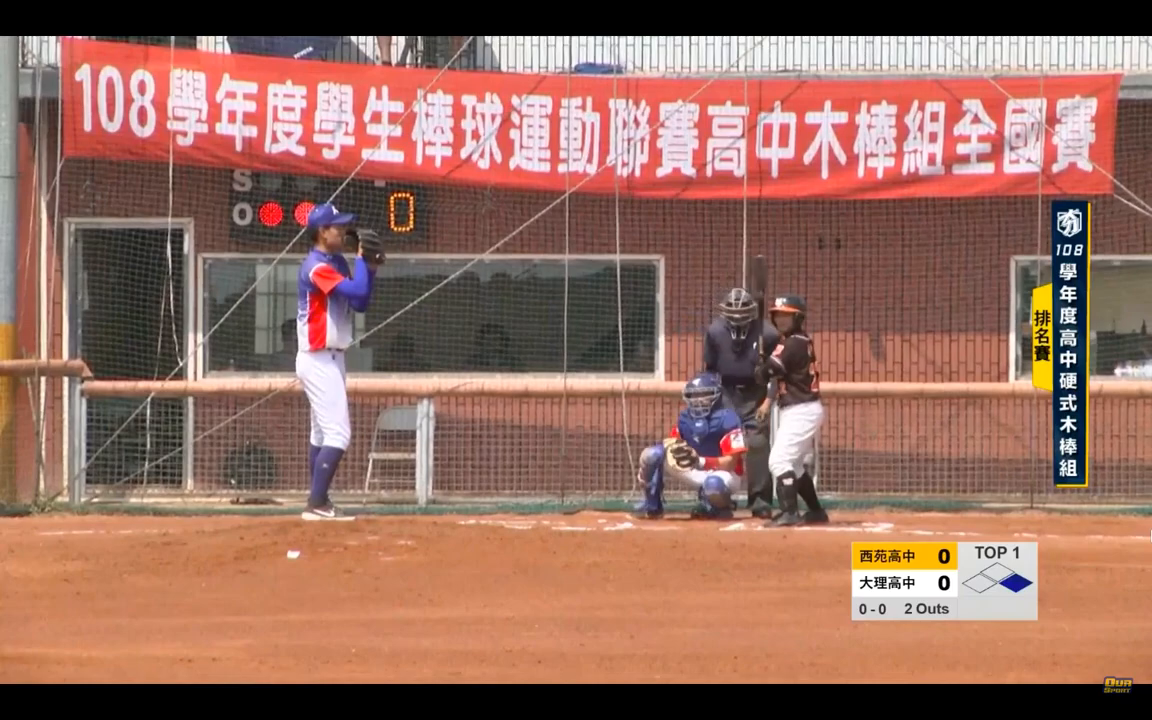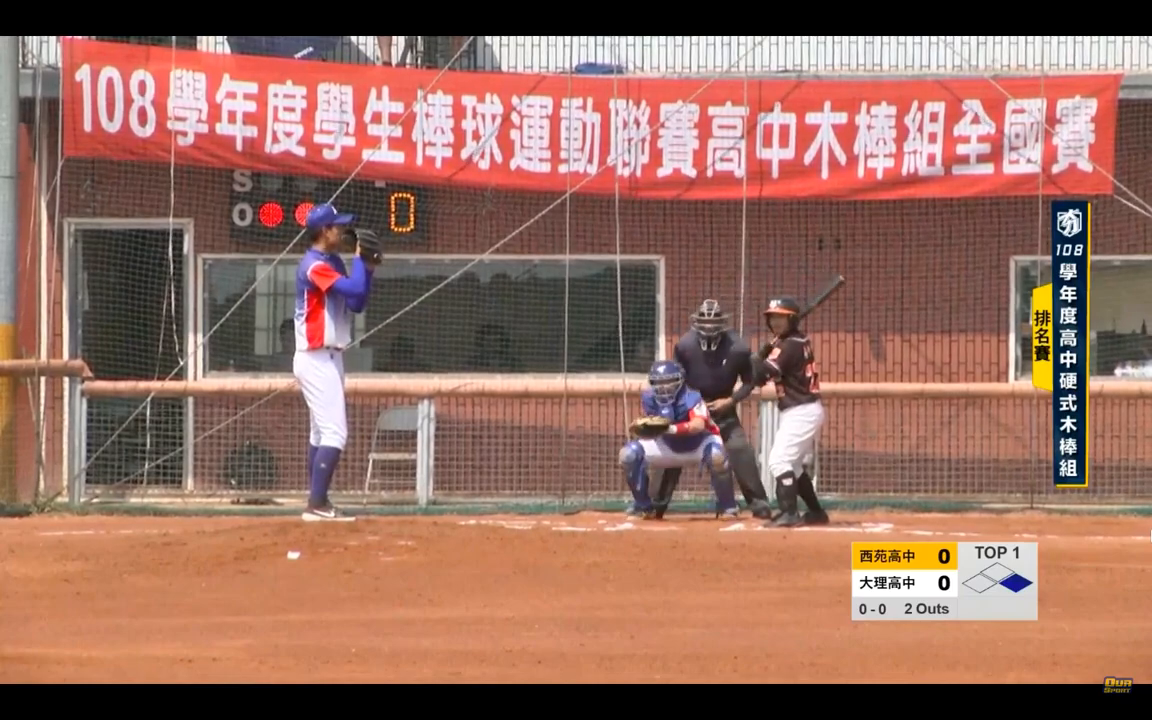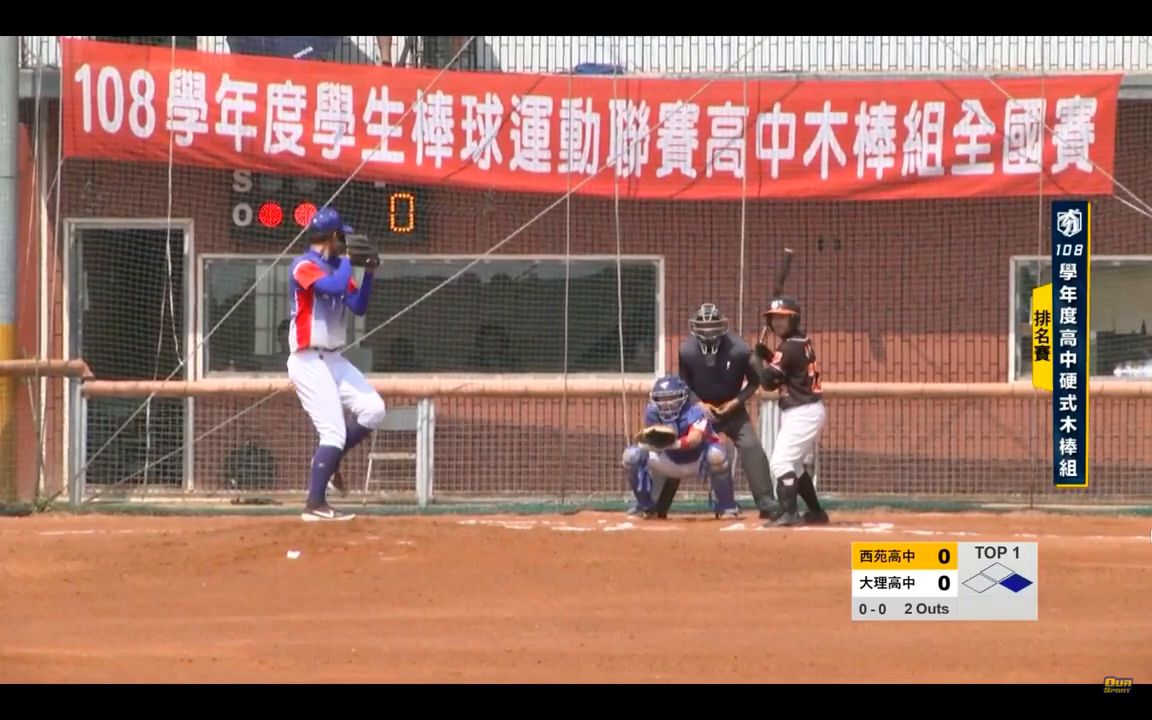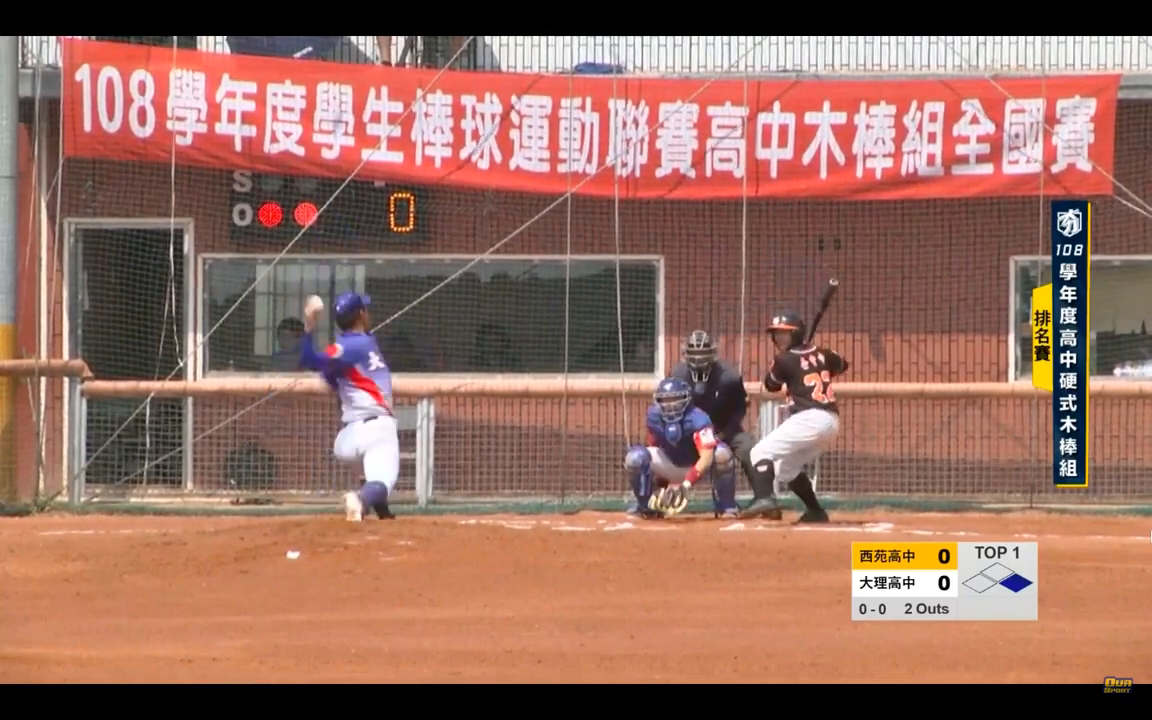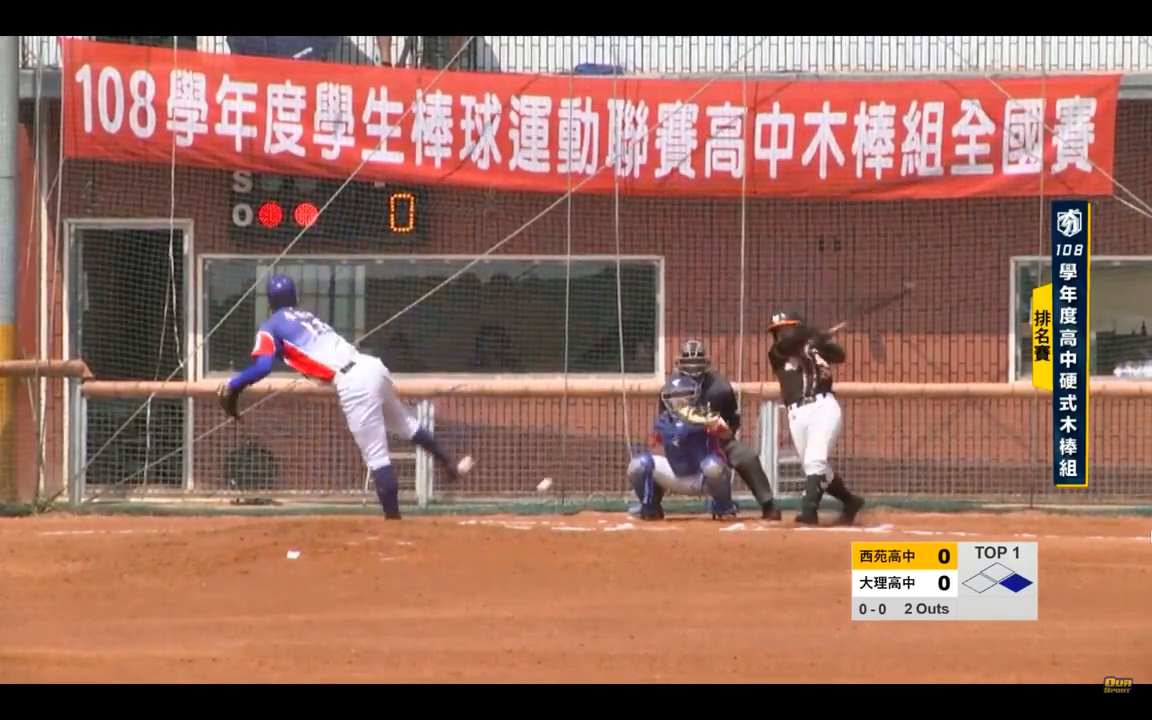
dt=0.7s
person 1, frame 1
left shoulder: (337, 263)
right shoulder: (316, 266)
left elbow: (360, 304)
right elbow: (357, 292)
left wrist: (370, 268)
right wrist: (361, 258)
left hip: (329, 359)
right hip: (319, 361)
left knee: (322, 434)
right knee: (337, 434)
left ankle: (319, 502)
right ankle: (316, 505)
person 1, frame 2
left shoulder: (333, 263)
right shoulder: (314, 265)
left elbow: (357, 304)
right elbow: (354, 289)
left wrist: (368, 268)
right wrist: (358, 257)
left hip: (328, 359)
right hip: (316, 360)
left knee: (321, 433)
right knee: (334, 433)
left ankle: (319, 502)
right ankle: (316, 505)
person 1, frame 3
left shoulder: (337, 265)
right shoulder: (304, 265)
left elbow: (359, 307)
right elbow: (334, 288)
left wrist: (369, 273)
right wrist: (348, 261)
left hip: (333, 359)
right hip: (310, 362)
left knee: (374, 411)
right knee: (334, 433)
left ankle: (326, 463)
right ankle: (315, 506)
person 1, frame 4
left shoulder: (357, 341)
right shoulder: (351, 345)
right elbow: (309, 359)
right wrist: (309, 327)
left hip: (349, 438)
left ankle: (380, 508)
person 1, frame 5
left shoulder: (270, 327)
right shoulder: (307, 316)
left elbow: (263, 367)
left wrist: (232, 385)
left hip: (356, 385)
right hip: (371, 367)
left knee: (376, 456)
right knee: (405, 426)
left ankle: (393, 518)
right ankle: (450, 464)
person 2, frame 1
left shoulder: (792, 343)
right shoulder: (800, 341)
left elbow: (765, 374)
right elbow: (781, 370)
left wrist: (761, 365)
right wrist: (769, 361)
left hip: (800, 411)
right hip: (802, 410)
left knee: (779, 460)
right knee: (794, 464)
left ankle: (789, 513)
right ankle: (816, 511)
person 2, frame 2
left shoulder: (788, 345)
right shoulder: (800, 341)
left elbow: (761, 377)
right elbow: (784, 369)
right wrist: (769, 356)
left hip: (800, 412)
right hip: (807, 410)
left knee: (779, 461)
right knee: (794, 465)
left ankle: (789, 513)
right ankle: (815, 511)
person 2, frame 3
left shoulder: (789, 346)
right shoulder: (801, 341)
left elbow: (769, 381)
right elbow: (784, 368)
left wrist: (757, 359)
right wrist: (766, 355)
left hip: (801, 412)
right hip: (808, 410)
left knee: (781, 462)
right knee: (794, 464)
left ankle: (788, 514)
right ankle: (816, 512)
person 2, frame 4
left shoulder: (785, 359)
right shoulder: (820, 352)
left elbow: (771, 385)
right elbow: (842, 364)
left hip: (810, 418)
right hip: (830, 421)
left knee: (762, 451)
right knee: (788, 467)
left ankle: (763, 498)
right ankle: (816, 511)
person 2, frame 5
left shoulder: (816, 347)
right shoulder: (778, 352)
left elbow: (839, 356)
right elbow: (787, 341)
left wrist: (822, 342)
right wrist: (811, 335)
left hip: (824, 407)
right hip: (798, 414)
left knee: (816, 460)
right knee: (815, 467)
left ankle: (808, 512)
right ankle: (851, 501)
person 3, frame 1
left shoulder: (767, 334)
right shoulder: (715, 331)
right elbow: (710, 368)
left wrist: (769, 399)
left hip: (755, 395)
right hip: (726, 394)
left knee: (758, 446)
left ankle: (760, 500)
person 3, frame 2
left shoulder: (738, 348)
right shoulder: (684, 344)
left elbow: (750, 381)
left wrist: (731, 401)
left hip: (723, 406)
left knee: (741, 450)
left ankle: (758, 502)
right ankle: (658, 503)
person 3, frame 3
left shoulder: (740, 349)
right shoulder: (687, 350)
left elbow: (754, 382)
right elbow: (685, 383)
left wrist: (736, 402)
right wrist: (699, 404)
left hip: (732, 408)
right hip: (700, 407)
left knee: (752, 448)
left ankle: (767, 505)
right ankle: (657, 506)
person 3, frame 4
left shoulder: (730, 376)
right shoulder: (679, 375)
left elbow: (741, 407)
left wrist: (724, 433)
left hip: (724, 427)
left knee: (751, 452)
left ankle: (768, 504)
person 3, frame 5
left shoulder: (720, 388)
left elbow: (734, 420)
left wrist: (719, 441)
left hip: (717, 438)
left knee: (748, 457)
left ankle: (768, 506)
person 4, frame 1
left shoulder: (727, 419)
right shoulder: (686, 416)
left elbow: (732, 462)
right elbow: (670, 443)
left wrist: (701, 461)
left hip: (722, 471)
right hip: (694, 470)
left knee: (713, 485)
right knee: (651, 454)
left ankle: (721, 507)
right ankle: (652, 507)
person 4, frame 2
left shoulder: (691, 398)
right shoulder: (649, 399)
left elbow: (698, 426)
left wrist: (672, 429)
left hip: (698, 445)
right hip: (668, 447)
left knee: (717, 455)
right knee: (628, 454)
right ankle: (644, 506)
person 4, frame 3
left shoulder: (695, 413)
right shoulder: (652, 413)
left elbow: (695, 438)
left wrist: (675, 444)
left hip: (698, 461)
right hip: (671, 461)
left knee: (716, 453)
right knee: (631, 455)
left ankle: (726, 507)
right ankle: (646, 507)
person 4, frame 4
left shoulder: (698, 419)
right shoulder: (654, 416)
left elbow: (707, 457)
right elbow: (652, 448)
left wrist: (686, 484)
left hip: (698, 465)
right hip: (670, 464)
left knee: (721, 453)
right knee: (634, 458)
left ankle: (726, 506)
right ankle: (646, 506)
person 4, frame 5
left shoulder: (703, 417)
right shoulder: (662, 421)
left elbow: (726, 433)
left wrist: (711, 424)
left hip: (702, 479)
right hip: (674, 476)
left knee: (713, 466)
right knee: (639, 463)
left ankle: (723, 508)
right ankle: (650, 508)
